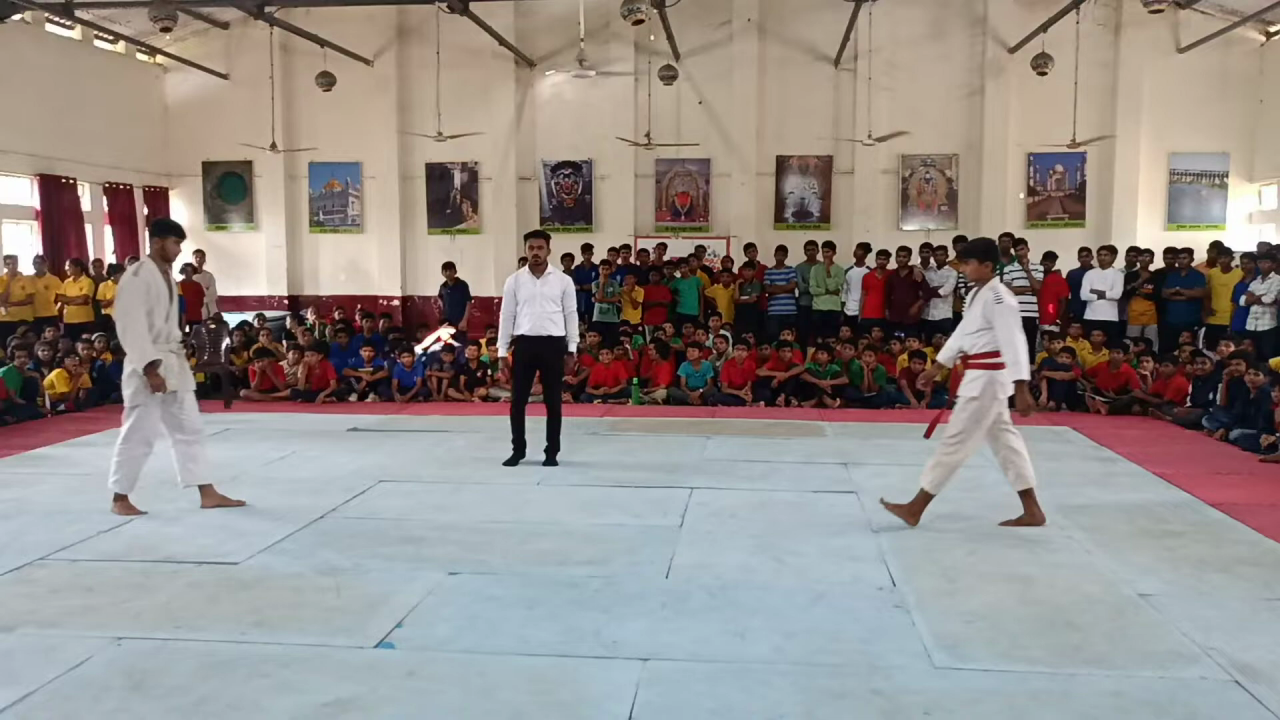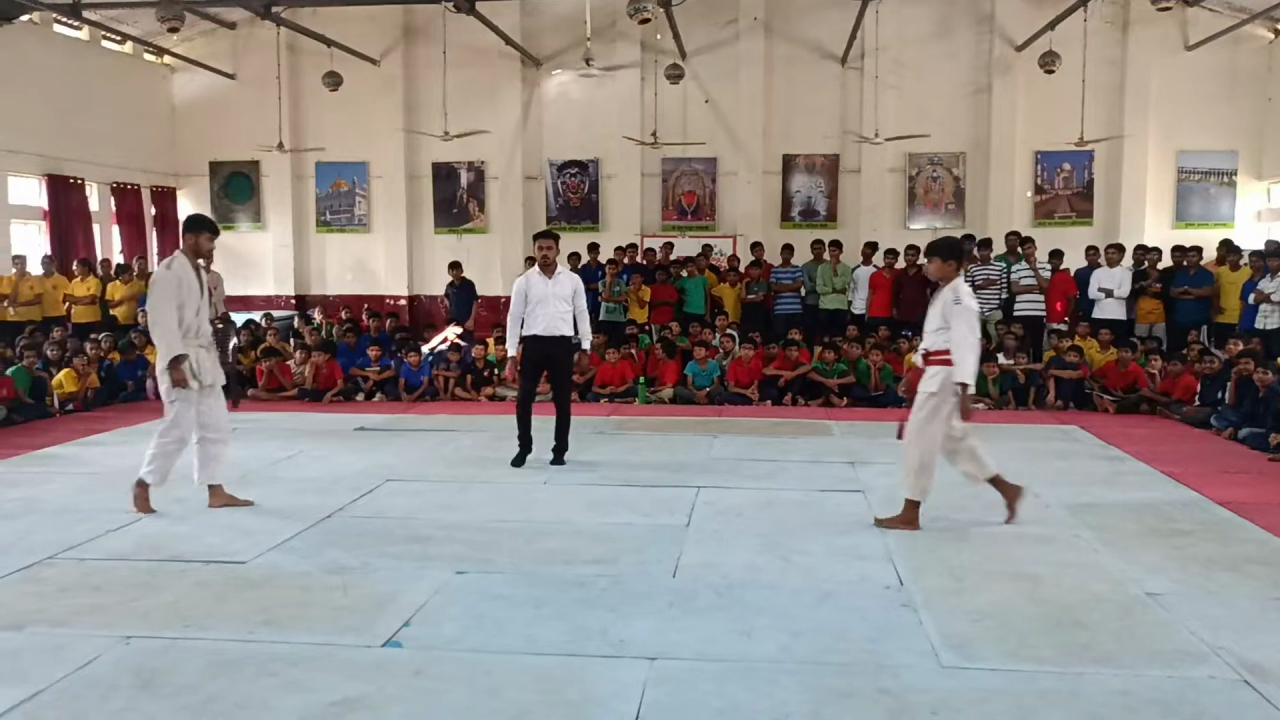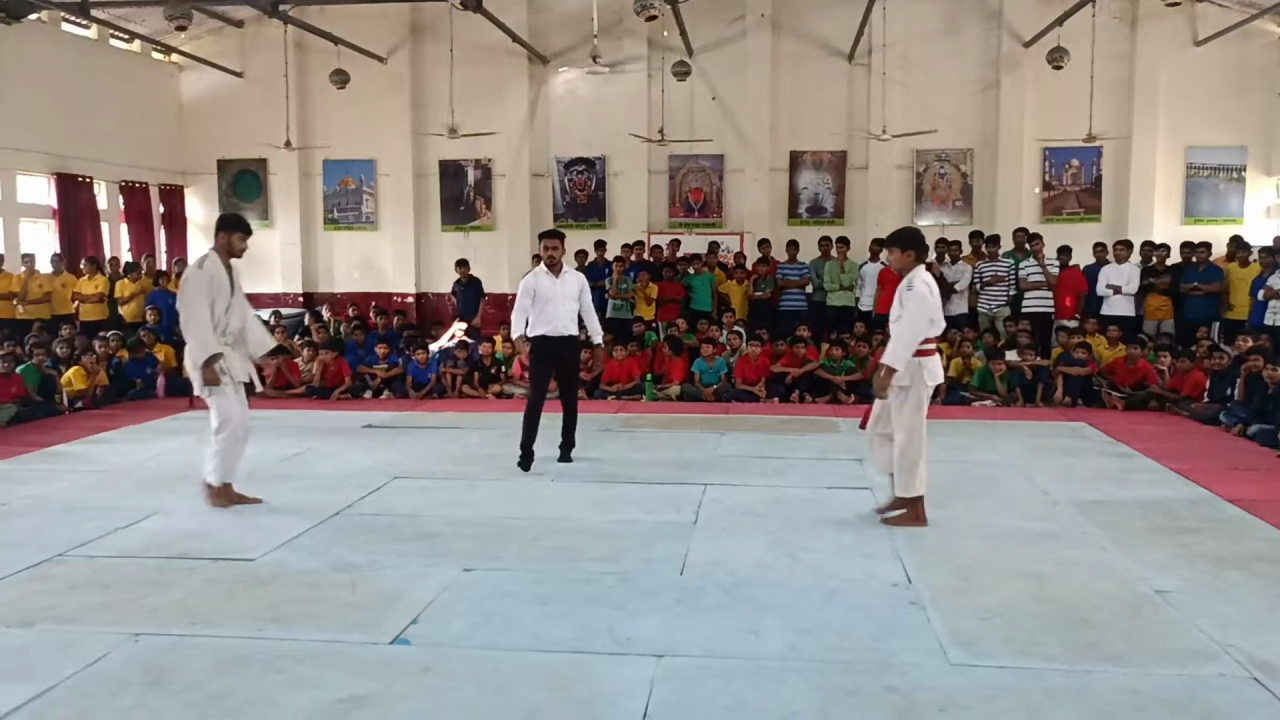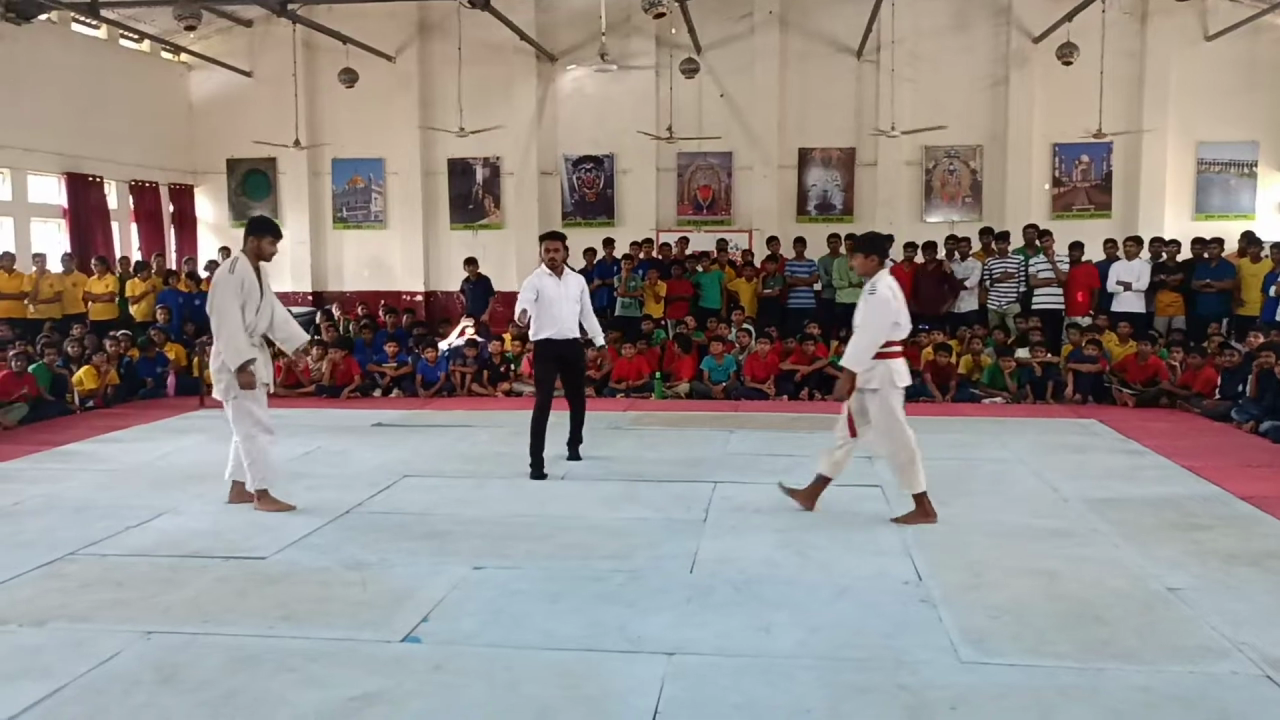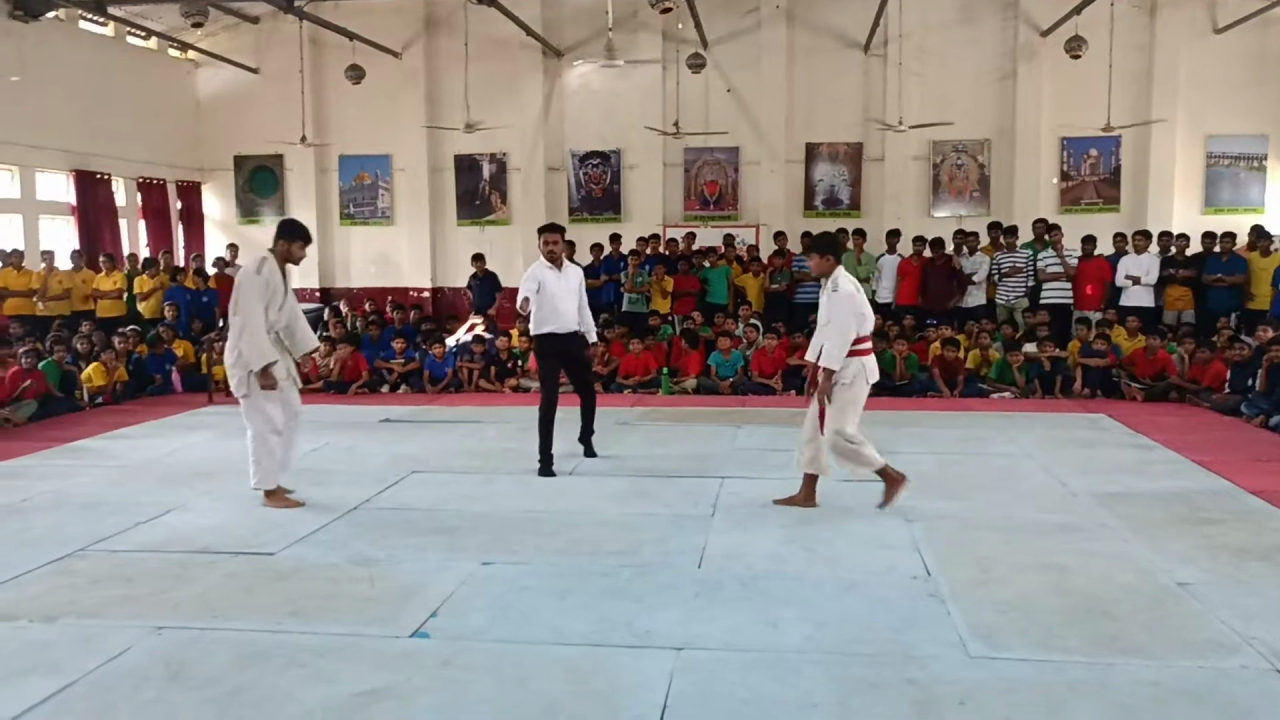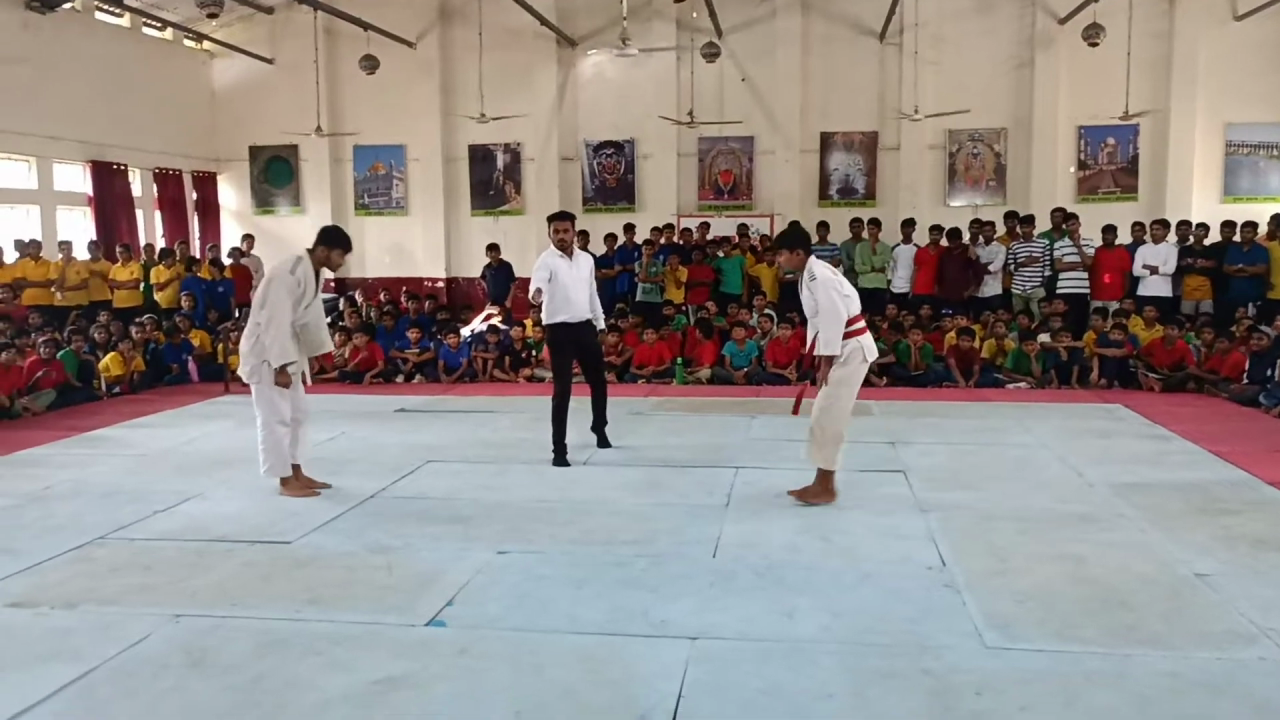
dt=0.2s
person 1, frame 1
left shoulder: (166, 275)
right shoulder: (136, 278)
right elbow: (131, 328)
right wrist: (151, 369)
left hip: (173, 361)
right hip: (149, 366)
left knee: (189, 429)
right knee: (139, 434)
left ankle: (207, 493)
right ankle: (120, 497)
person 1, frame 2
left shoulder: (199, 273)
right shoulder: (169, 272)
right elbow: (163, 323)
left wrist: (211, 357)
right wrist: (175, 364)
left hip: (204, 359)
right hip: (181, 361)
left knee: (216, 428)
right knee: (178, 429)
left ankle: (216, 492)
right ankle: (143, 485)
person 1, frame 3
left shoulder: (231, 272)
right shoulder: (201, 271)
left elbow: (244, 316)
right elbow: (194, 321)
left wrist: (261, 351)
right wrist: (207, 363)
left hip: (230, 355)
right hip: (209, 357)
left knee: (234, 424)
right knee: (232, 423)
left ankle: (223, 488)
right ankle: (217, 487)
person 1, frame 4
left shoulder: (257, 272)
right shoulder: (230, 274)
left elbow: (273, 311)
right elbow: (226, 325)
left wrist: (296, 346)
right wrist: (242, 367)
left hip: (253, 353)
right hip: (233, 359)
left knee: (250, 425)
right knee: (255, 426)
left ankle: (238, 488)
right ankle: (261, 495)
person 1, frame 5
left shoulder: (281, 271)
right shoulder: (256, 275)
left elbow: (291, 314)
right elbow: (249, 326)
left wrist: (303, 352)
right wrist: (263, 369)
left hip: (270, 350)
right hip: (250, 356)
left knee: (288, 414)
right knee: (266, 424)
left ankle: (271, 479)
right ankle: (270, 492)
person 1, frame 6
left shoulder: (314, 273)
right shoulder: (289, 273)
left elbow: (312, 317)
right elbow: (275, 322)
left wrist: (313, 354)
right wrist: (281, 366)
left hip: (285, 344)
right hip: (264, 347)
left knee: (296, 412)
right knee: (275, 414)
left ankle: (296, 473)
right ankle: (285, 480)
person 2, frame 1
left shoulder: (999, 298)
right shoulder: (979, 295)
left elbow: (1014, 344)
right elbow: (962, 335)
left wrist: (1021, 389)
right wrist: (936, 367)
left hip: (988, 378)
right hip: (982, 377)
left knee: (954, 440)
right knee: (1004, 440)
left ankle: (915, 509)
right ankle: (1032, 510)
person 2, frame 2
left shoulder: (958, 297)
right shoulder: (947, 293)
left elbow: (965, 346)
left wrist: (963, 391)
left hip: (947, 377)
right hip: (939, 374)
left knee: (918, 440)
right knee: (953, 439)
left ankle: (910, 514)
right ankle: (1006, 490)
person 2, frame 3
left shoulder: (915, 284)
right shoulder: (916, 281)
left elbow: (908, 334)
left wrist: (886, 371)
right wrist: (887, 369)
left hip: (913, 367)
right hip: (911, 367)
left knee: (906, 437)
right knee: (882, 429)
left ankle: (915, 510)
right ankle: (904, 494)
person 2, frame 4
left shoulder: (879, 290)
right shoulder: (880, 286)
left elbow: (870, 338)
left wrist: (847, 376)
right wrist: (848, 373)
left hip: (881, 372)
right hip: (870, 371)
left knee: (894, 436)
right knee: (847, 432)
left ankle: (923, 507)
right ankle: (811, 494)
person 2, frame 5
left shoulder: (842, 287)
right shoulder: (832, 284)
left elbow: (841, 335)
right elbow: (824, 330)
left wrist: (827, 375)
right wrist: (814, 367)
left hip: (851, 366)
right hip: (837, 365)
left knee: (838, 432)
right knee: (816, 427)
left ankle: (891, 476)
right ankle: (806, 493)
person 2, frame 6
left shoulder: (818, 275)
right shoulder: (810, 274)
left elbow: (834, 319)
right elbow: (818, 321)
left wrist: (826, 363)
right wrist: (817, 358)
left hip: (851, 348)
right hip: (845, 346)
left knee: (826, 414)
right knee: (830, 413)
left ankle: (823, 486)
right ankle: (824, 482)
person 3, frame 1
left shoulder: (563, 281)
right shoulder: (514, 281)
left elbow: (571, 315)
right elbow: (506, 316)
left wrist: (572, 349)
right wrist: (502, 351)
left hip: (552, 344)
right hip: (524, 343)
left knee: (553, 401)
right knee: (518, 399)
left ankle: (552, 452)
right ankle: (518, 449)
person 3, frame 2
left shoulder: (573, 280)
right shoulder: (524, 281)
left elbow: (581, 313)
right elbow: (515, 316)
left wrist: (586, 346)
right wrist: (512, 350)
left hip: (562, 344)
right hip: (534, 344)
left knee: (563, 401)
right knee: (524, 398)
left ankle: (559, 450)
right ankle: (524, 446)
person 3, frame 3
left shoulder: (578, 279)
right shoulder: (531, 280)
left elbow: (587, 311)
right elbow: (520, 310)
left wrist: (598, 342)
right wrist: (519, 333)
left hip: (569, 343)
right hip: (542, 344)
left knee: (570, 400)
right knee: (535, 398)
left ankle: (566, 448)
right ankle: (526, 453)
person 3, frame 4
left shoulder: (578, 280)
right shoulder: (534, 280)
left elbow: (587, 313)
right elbow: (524, 303)
left wrist: (599, 343)
right wrist: (522, 314)
left hip: (572, 345)
right hip: (545, 346)
left knee: (577, 400)
right knee: (543, 403)
left ankle: (574, 445)
right ankle: (536, 462)
person 3, frame 5
left shoulder: (576, 272)
right shoulder: (535, 272)
right elbow: (525, 294)
left wrist: (592, 338)
right wrist: (524, 304)
left hip: (574, 339)
right hip: (547, 341)
left knee: (588, 392)
right knee: (549, 400)
left ankle: (586, 438)
right ankle: (545, 460)
person 3, frame 6
left shoulder: (586, 260)
right shoulder: (546, 261)
right elbow: (537, 285)
left wrist: (600, 326)
right wrist: (536, 294)
left hip: (585, 328)
right hip: (559, 331)
left knee: (599, 381)
right knee: (562, 391)
left ankle: (599, 428)
right ankle: (559, 450)
